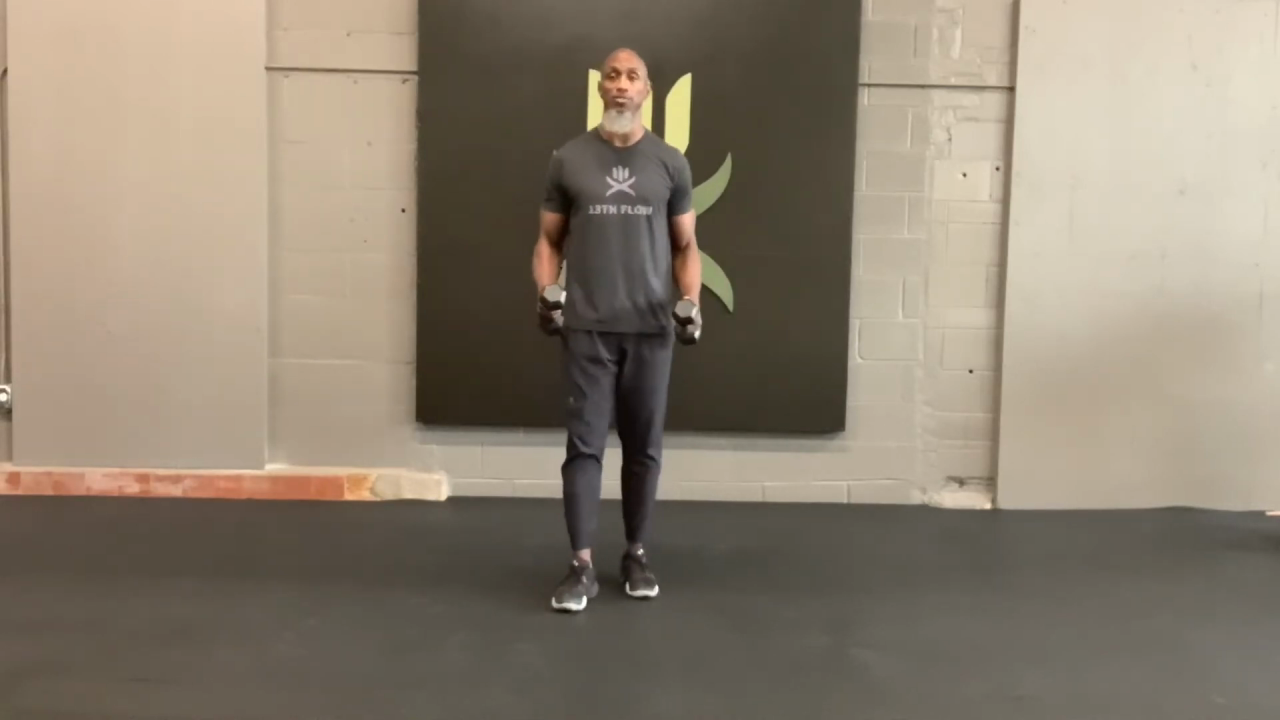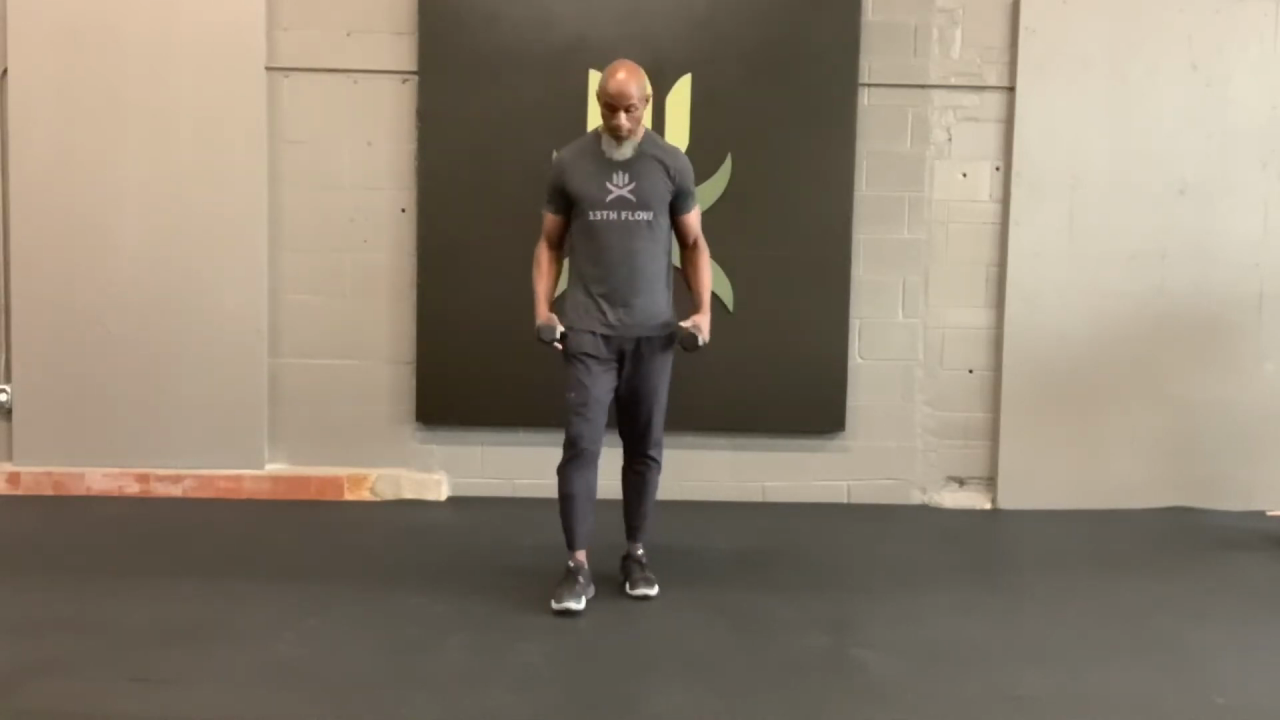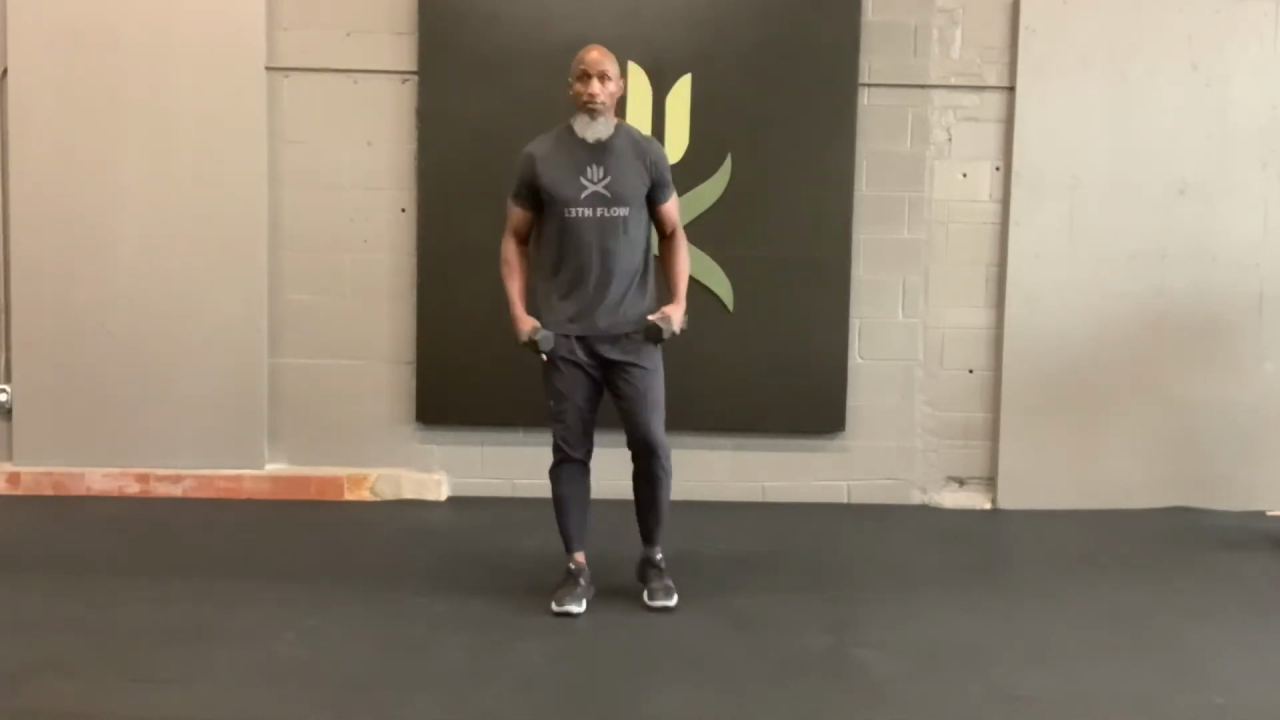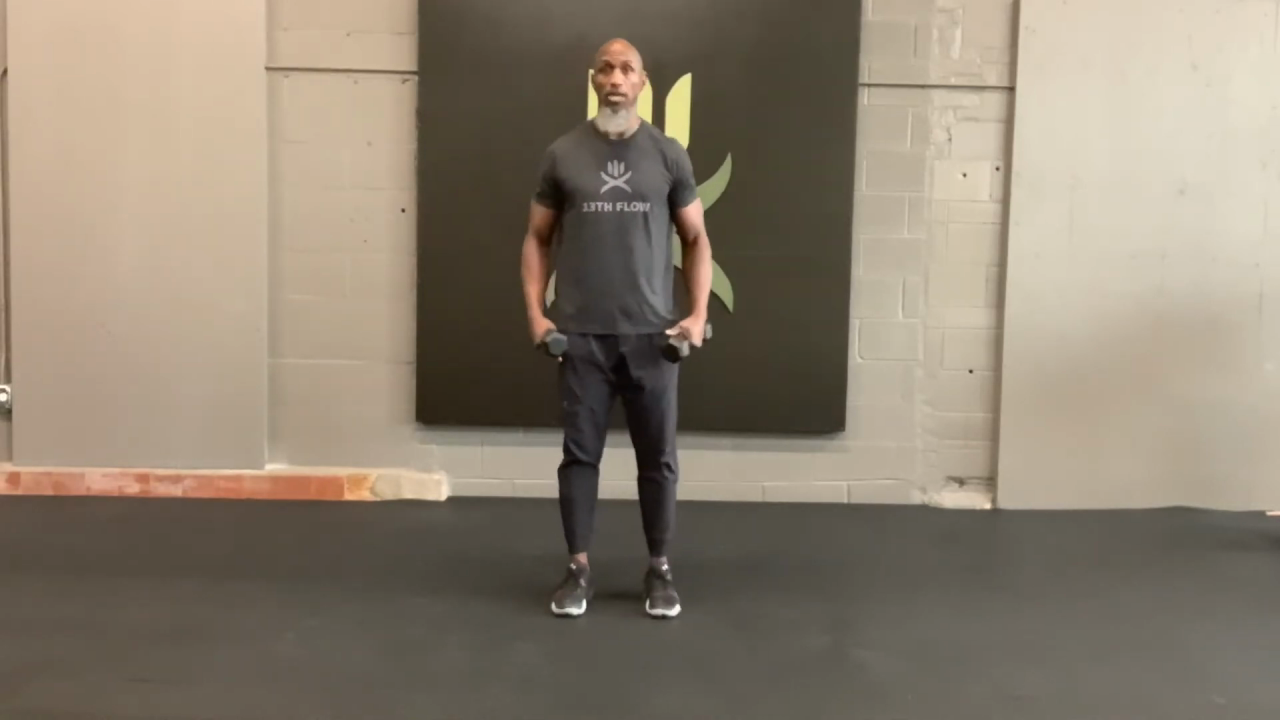
dt=0.5s
person 1, frame 1
left shoulder: (671, 164)
right shoulder: (569, 160)
left elbow: (685, 246)
right elbow: (549, 240)
left wrist: (690, 300)
right wrist: (545, 291)
left hip: (650, 329)
right hip: (587, 328)
left knee: (644, 447)
right knee: (584, 445)
left ankle: (635, 553)
right ankle: (582, 565)
person 1, frame 2
left shoulder: (672, 163)
right shoulder: (569, 163)
left elbow: (693, 242)
right elbow: (550, 241)
left wrist: (703, 308)
right wrist: (541, 306)
left hip: (652, 330)
right hip: (588, 329)
left knee: (645, 448)
right knee: (581, 444)
left ankle: (635, 552)
right ankle: (578, 566)
person 1, frame 3
left shoulder: (647, 155)
right shoulder: (539, 156)
left elbow: (673, 232)
right elbow: (515, 238)
left wrist: (678, 300)
right wrist: (519, 310)
left hip: (633, 330)
right hip: (564, 332)
left knee: (651, 444)
right knee: (570, 452)
left ankle: (652, 558)
right ankle: (577, 568)
person 1, frame 4
left shoulder: (669, 155)
right shoulder: (562, 155)
left elbow: (696, 240)
right elbow: (537, 239)
left wrist: (698, 313)
right wrist: (535, 312)
left hip: (652, 333)
right hip: (581, 333)
left knee: (658, 455)
right knee: (579, 453)
left ankle: (659, 568)
right ankle: (578, 568)
